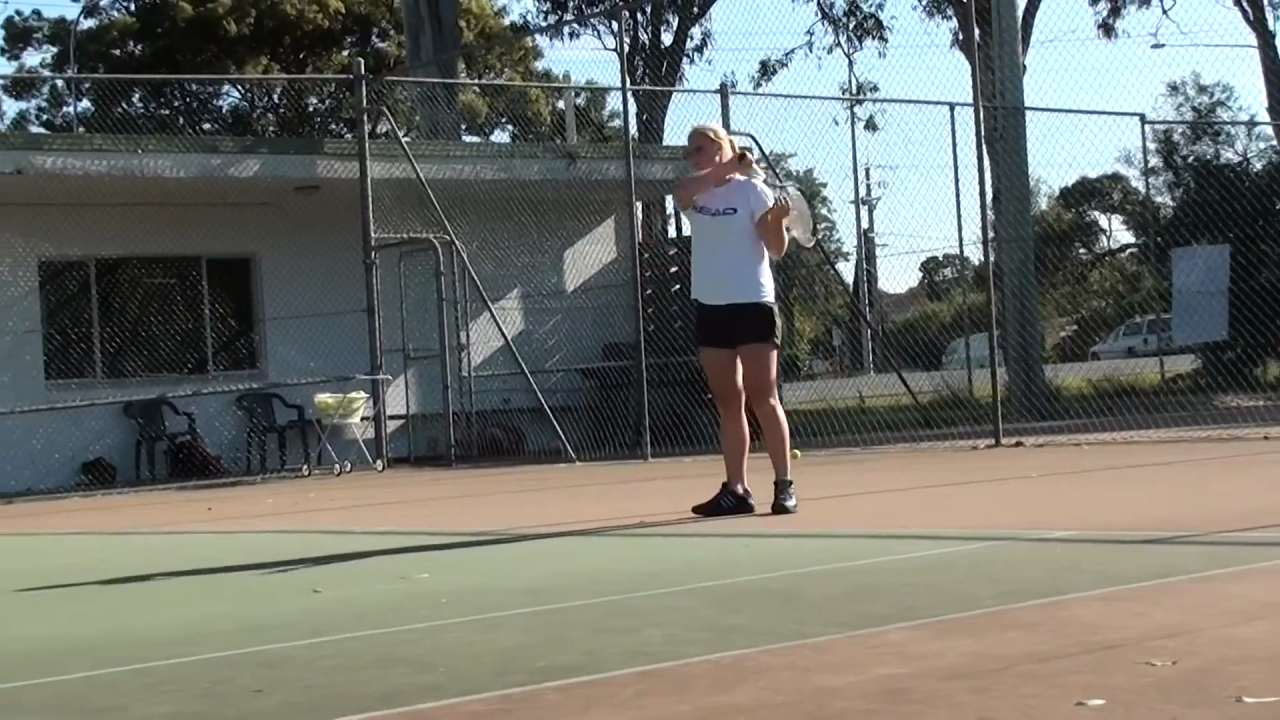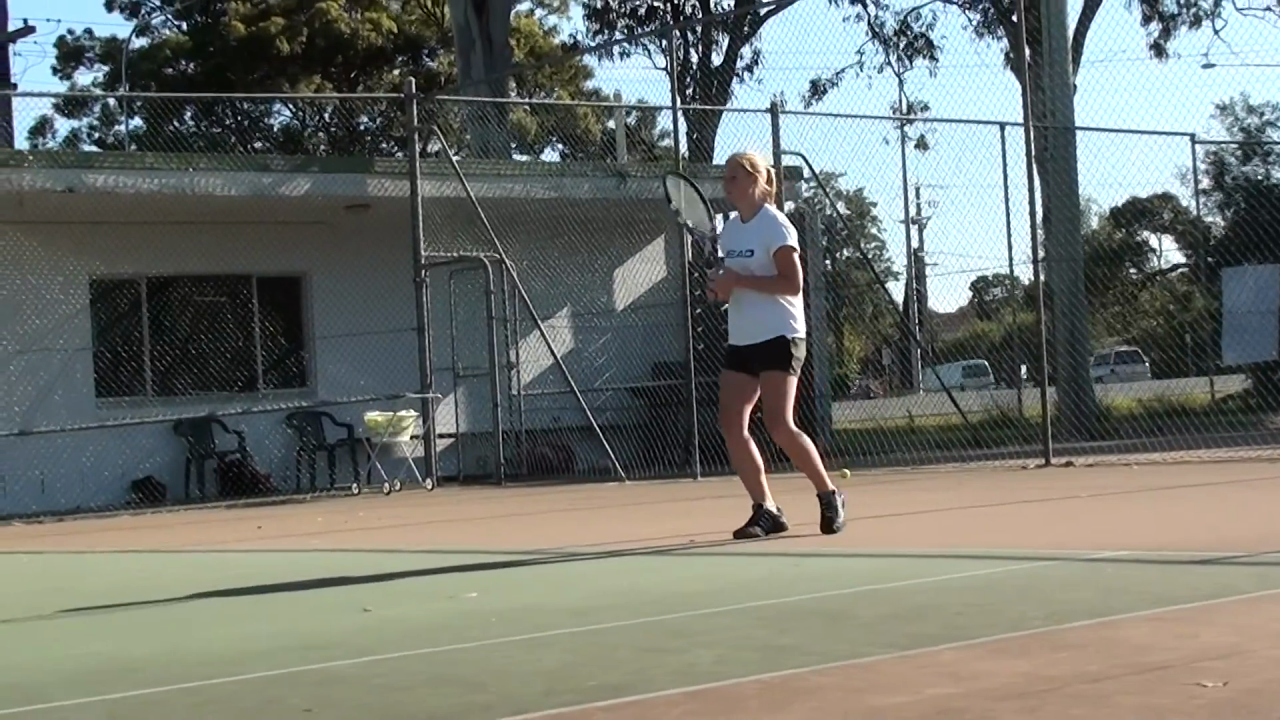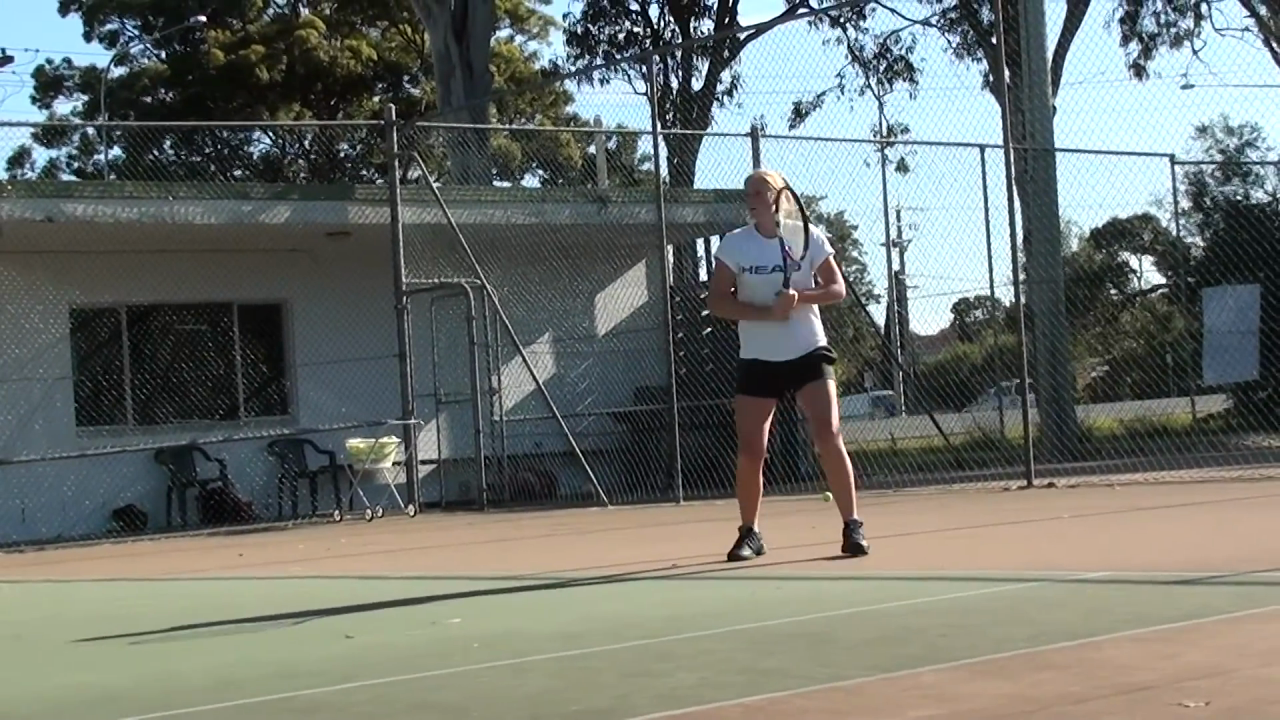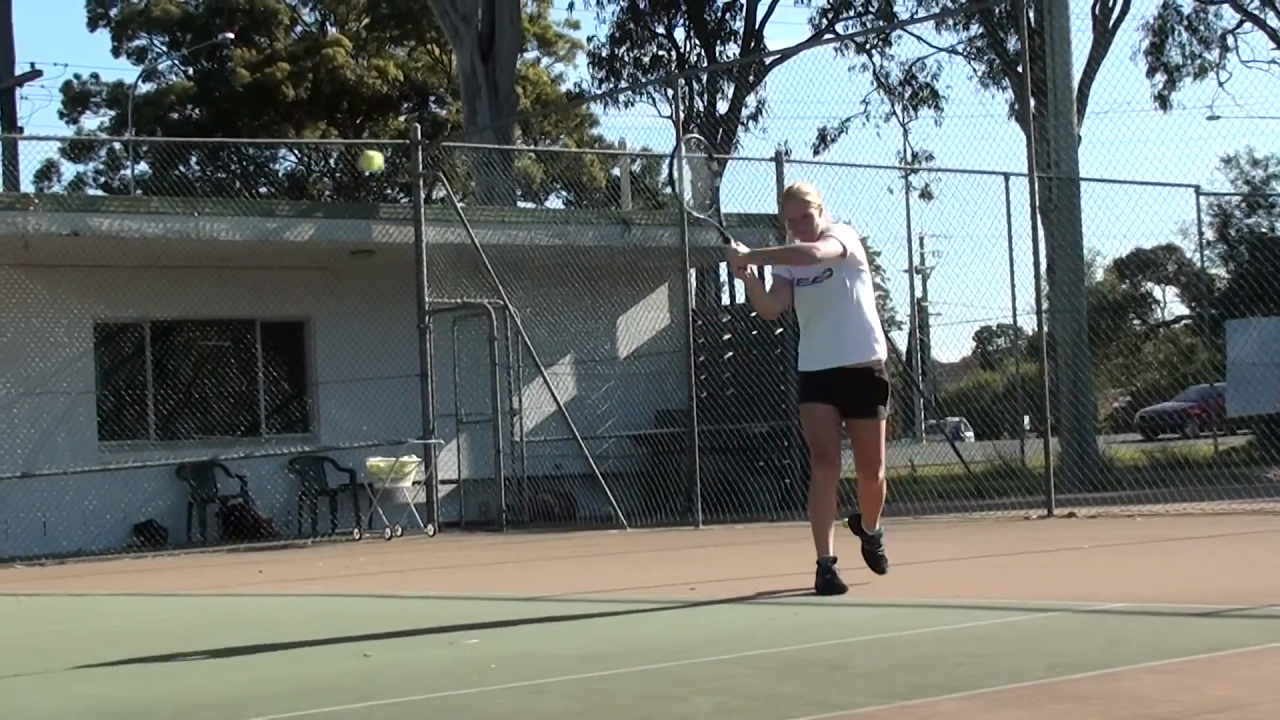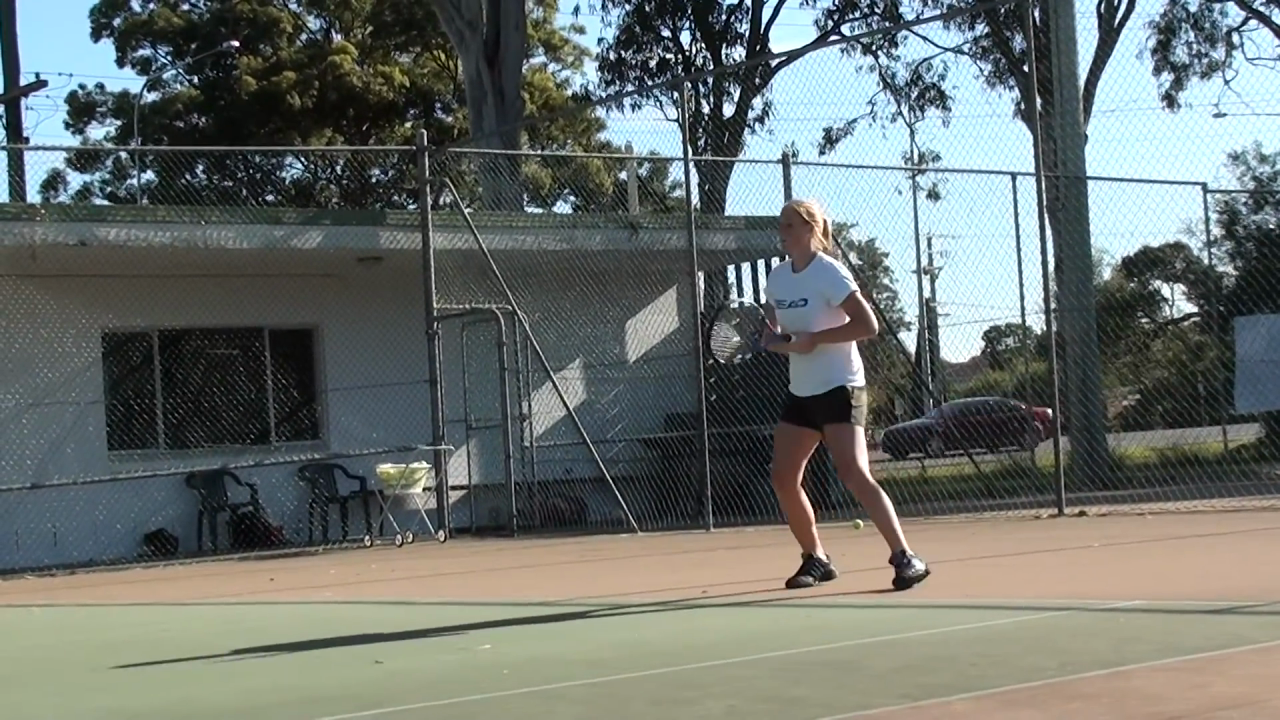
dt=1s
person 1, frame 1
left shoulder: (754, 189)
right shoulder: (690, 193)
left elbow: (777, 250)
right elbow: (685, 188)
left wrist: (778, 223)
right wrist: (730, 167)
left hip: (753, 303)
right hip: (710, 307)
left knee: (763, 398)
right knee: (728, 402)
left ankle: (784, 485)
right ankle: (736, 490)
person 1, frame 2
left shoulder: (776, 226)
right shoulder: (730, 228)
left elbow: (793, 284)
left wrist: (739, 281)
right wrist: (719, 287)
left hip: (779, 336)
right hip: (741, 340)
left knee: (780, 425)
right knee: (731, 426)
left ankle: (828, 493)
right ankle: (766, 510)
person 1, frame 3
left shoulder: (810, 237)
right shoulder: (732, 245)
left elbow: (838, 289)
right elbow: (717, 303)
left wrist: (802, 297)
right wrist: (769, 312)
left hip: (808, 351)
right hip: (757, 359)
left knee: (829, 436)
right knee: (752, 451)
left ankle: (852, 526)
right ankle: (749, 533)
person 1, frame 4
left shoulder: (844, 237)
right shoulder: (786, 265)
left elbow: (812, 253)
right elbow: (769, 309)
left wrist: (757, 254)
right wrist: (747, 272)
left hip: (864, 370)
right hip: (817, 373)
left knee: (871, 470)
right knee: (826, 467)
left ankle: (869, 530)
right ankle: (826, 564)
person 1, frame 5
left shoulder: (830, 273)
right shoulder: (776, 277)
left elbow: (867, 325)
right elbow: (772, 328)
left wrist: (815, 341)
right wrist: (779, 341)
left hip: (839, 386)
right hip: (800, 391)
left knee: (854, 474)
right knee: (783, 479)
left ankle: (905, 557)
right ankle: (815, 558)
